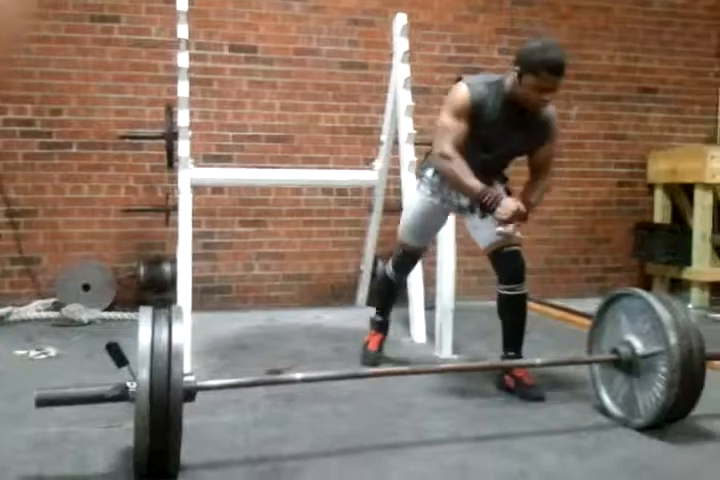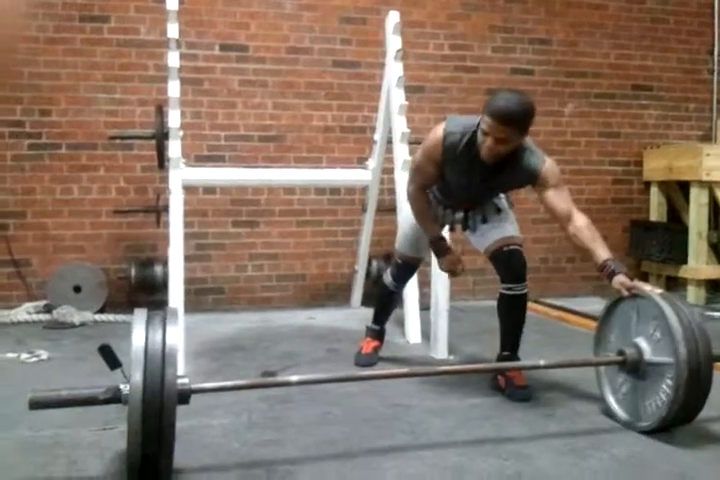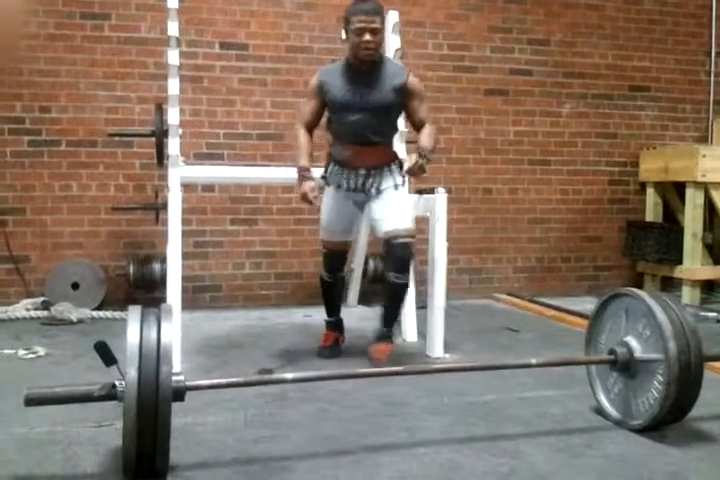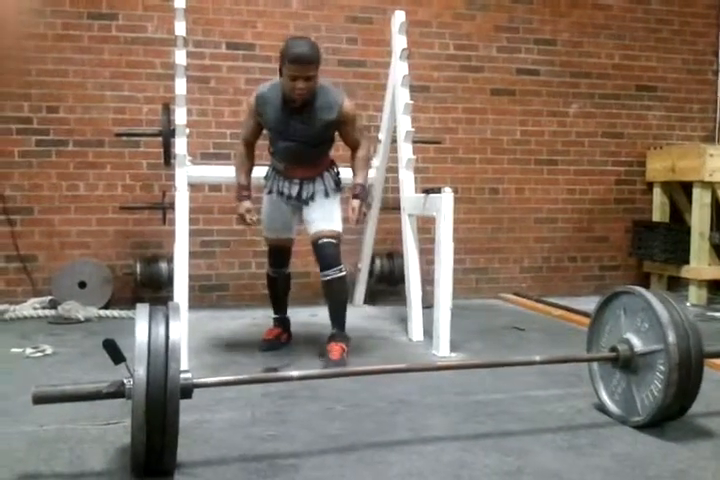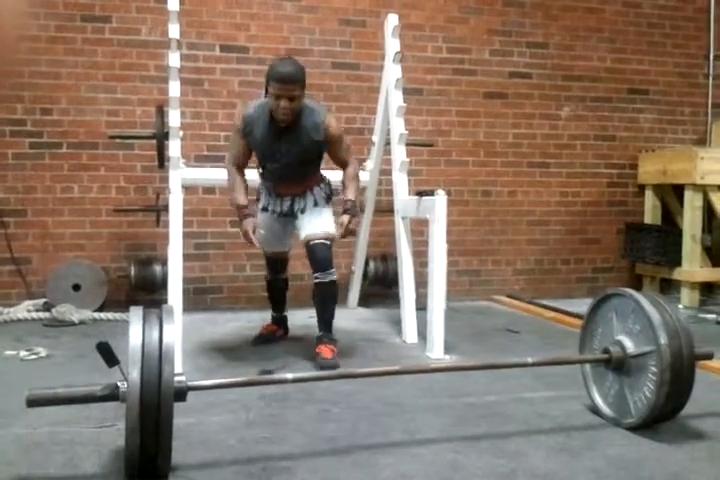
dt=1s
person 1, frame 1
left shoulder: (546, 120)
right shoulder: (469, 94)
left elbow: (541, 173)
right elbow: (444, 154)
left wrist: (523, 208)
right wrist: (492, 201)
left hip: (489, 187)
right hip: (439, 180)
left knee: (513, 268)
right knee: (405, 256)
left ankle: (512, 365)
right ankle: (378, 326)
person 1, frame 2
left shoulder: (537, 166)
right shoulder: (445, 136)
left elbow: (572, 218)
right elbow: (416, 188)
left wrist: (613, 269)
right wrist: (440, 247)
left hip: (485, 205)
right hip: (433, 199)
left knee: (514, 268)
right knee: (403, 265)
left ankle: (507, 363)
right ankle: (374, 334)
person 1, frame 3
left shoulder: (403, 79)
right shoulder: (325, 78)
left elbow: (424, 124)
right elbow: (304, 127)
left wrist: (423, 153)
right wrist: (305, 173)
left hip: (386, 175)
right hip: (340, 176)
left knee: (400, 251)
right knee: (333, 257)
left ankle: (385, 334)
right ankle: (334, 328)
person 1, frame 4
left shoulder: (338, 104)
right shoulder: (261, 99)
left elbow: (360, 146)
right elbow: (247, 145)
left wrist: (359, 191)
right wrist: (243, 193)
left hip: (321, 183)
right hip: (280, 181)
left knee: (328, 253)
right knee: (277, 254)
left ankle: (338, 337)
right ankle: (281, 324)
person 1, frame 5
left shoulder: (323, 123)
right shoulder: (248, 119)
left elbow: (349, 164)
right elbow: (235, 166)
left wrist: (348, 209)
right wrist: (245, 212)
left hip: (312, 196)
right hip: (272, 197)
left knee: (321, 256)
right knee: (275, 263)
left ankle: (326, 338)
right ankle: (278, 322)
